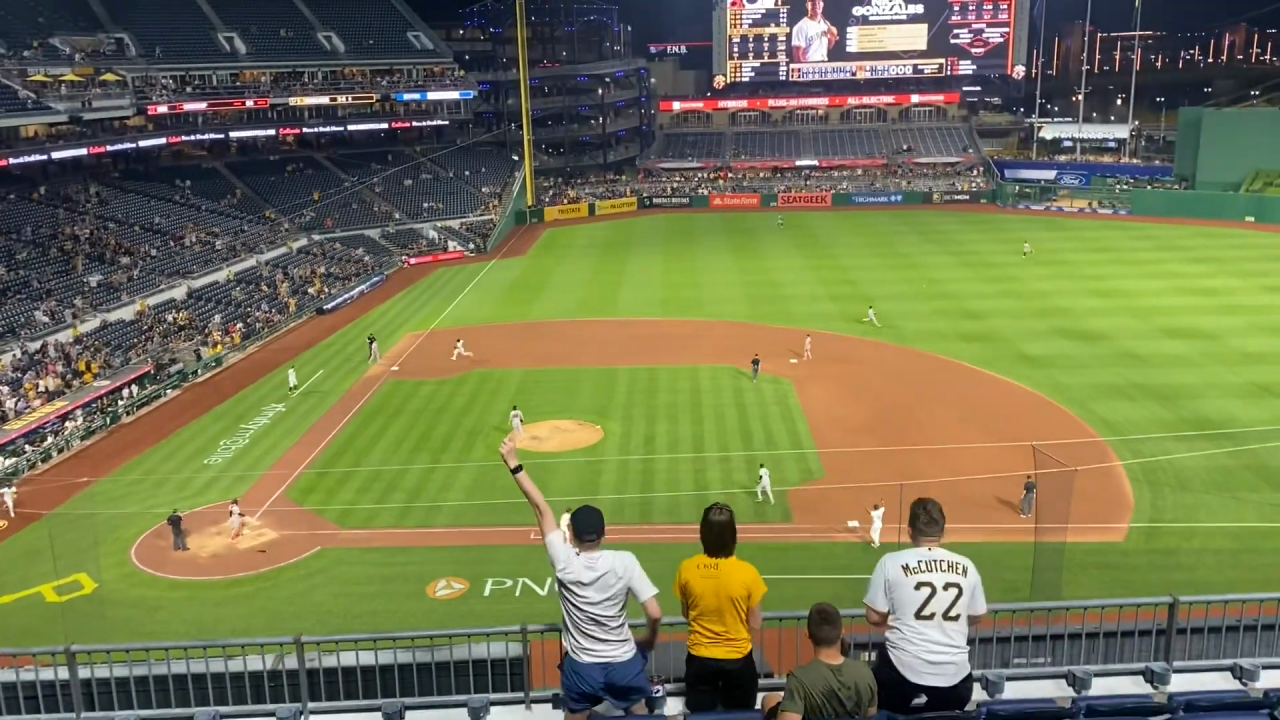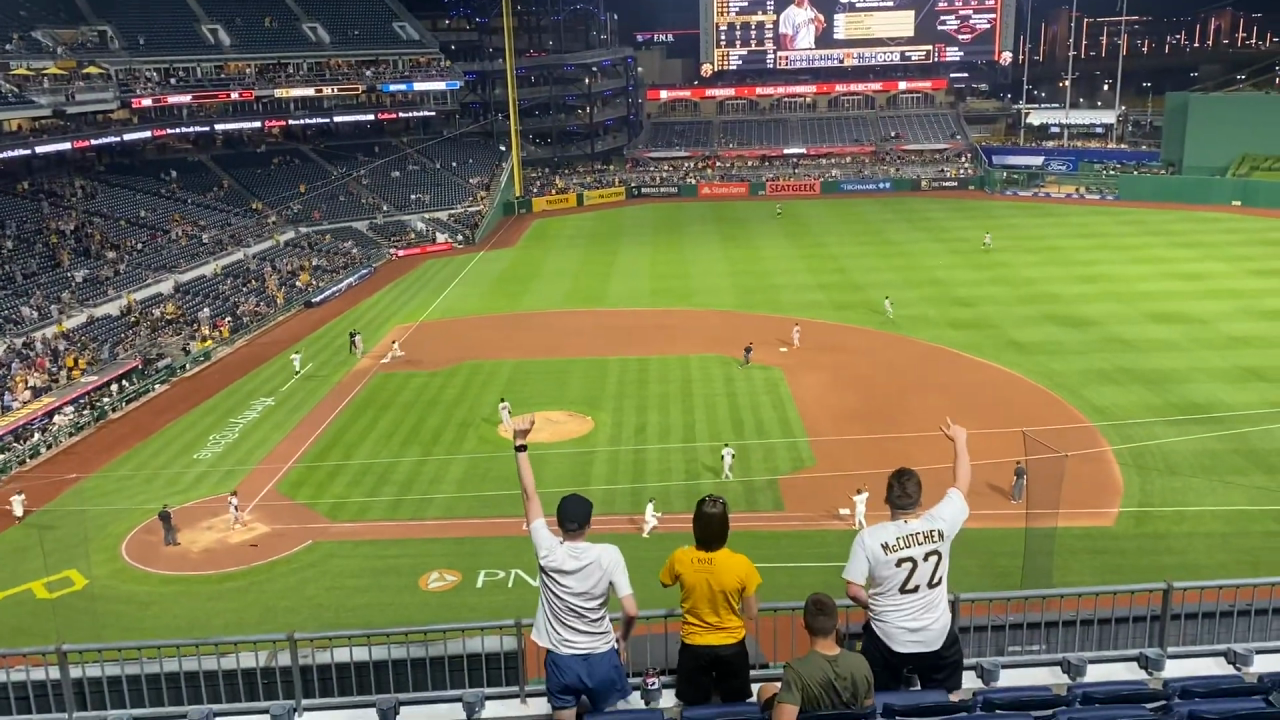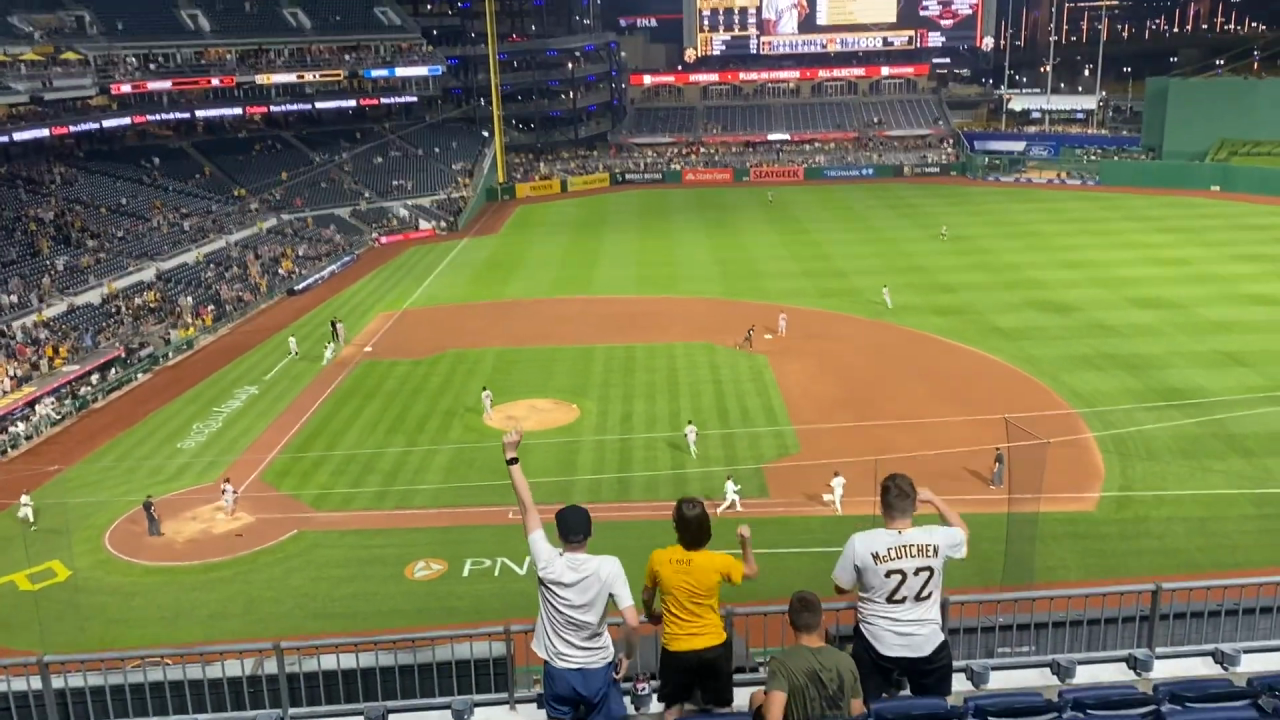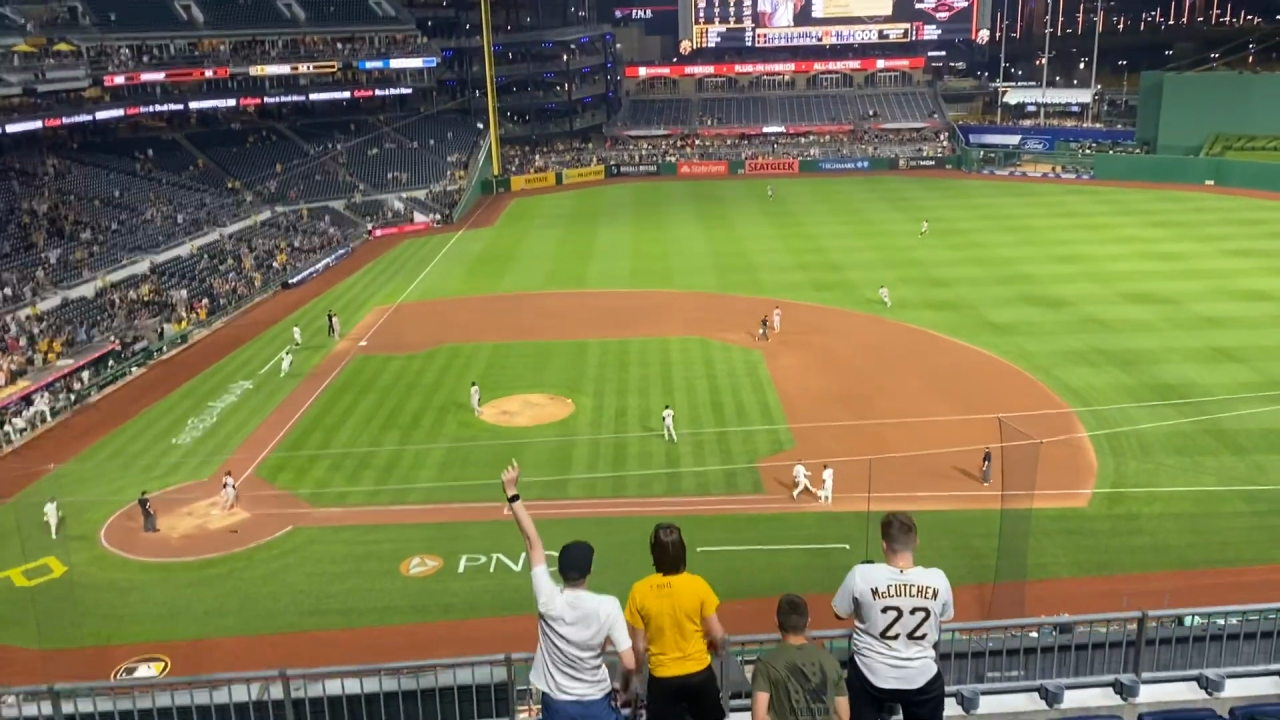
dt=0.5s
person 1, frame 1
left shoulder: (565, 562)
right shoulder: (624, 561)
left elbow: (542, 509)
right elbow: (655, 614)
left wrist: (514, 464)
right wrist: (650, 638)
left hip: (581, 666)
right hip: (623, 662)
person 1, frame 2
left shoulder: (548, 552)
right shoulder: (609, 554)
left elbow: (530, 495)
right elbow: (631, 611)
left wrist: (520, 443)
right wrist: (623, 637)
left hip: (562, 659)
right hip: (602, 656)
person 1, frame 3
left shoulder: (547, 564)
right shoulder: (608, 566)
left elbow: (527, 508)
right elbow: (632, 622)
left wrist: (511, 456)
right wrist: (627, 656)
left hip: (559, 671)
right hip: (599, 670)
person 1, frame 4
left shoulder: (548, 600)
right shoulder: (607, 605)
left elbow: (532, 541)
right elbow: (629, 664)
left wrist: (511, 492)
right wrist: (622, 688)
person 2, frame 1
left shoulder: (891, 563)
right shoulder: (965, 566)
left elbow: (875, 616)
right elbow: (978, 616)
left hip: (903, 667)
right hip: (954, 673)
person 2, frame 2
left shoulder: (869, 537)
right shoulder: (940, 524)
left elbow: (853, 591)
right elbow: (962, 483)
right wrist: (959, 438)
left hip: (887, 640)
right hip: (937, 639)
person 2, frame 3
left shoulder: (860, 542)
right shoulder: (937, 537)
left elbow: (842, 588)
right elbow: (963, 532)
right wrist: (933, 498)
left hip: (876, 646)
right hip: (928, 645)
person 2, frame 4
left shoulder: (861, 575)
right shoulder: (938, 579)
left elbow: (840, 614)
right elbow: (945, 618)
left hip: (870, 677)
right hip: (922, 679)
person 3, frame 1
left shoulder: (687, 569)
right shoulder: (747, 572)
left elbow: (686, 613)
right elbow: (755, 624)
left hip: (699, 657)
right hip: (738, 659)
person 3, frame 2
left shoulder: (680, 559)
right shoulder: (741, 564)
left elbow: (665, 583)
right elbow: (751, 613)
left hip: (694, 647)
right hip: (731, 647)
person 3, frame 3
left shoulder: (659, 559)
right shoulder: (717, 562)
left elbow: (647, 597)
right elbow: (751, 572)
left wrist: (650, 613)
right wrist: (746, 543)
left hip: (675, 651)
right hip: (714, 650)
person 3, frame 4
left shoulder: (639, 591)
right shoulder: (697, 585)
left elbow: (639, 646)
right elbow: (718, 635)
right wrist: (714, 646)
left hip: (662, 677)
right hip: (699, 673)
